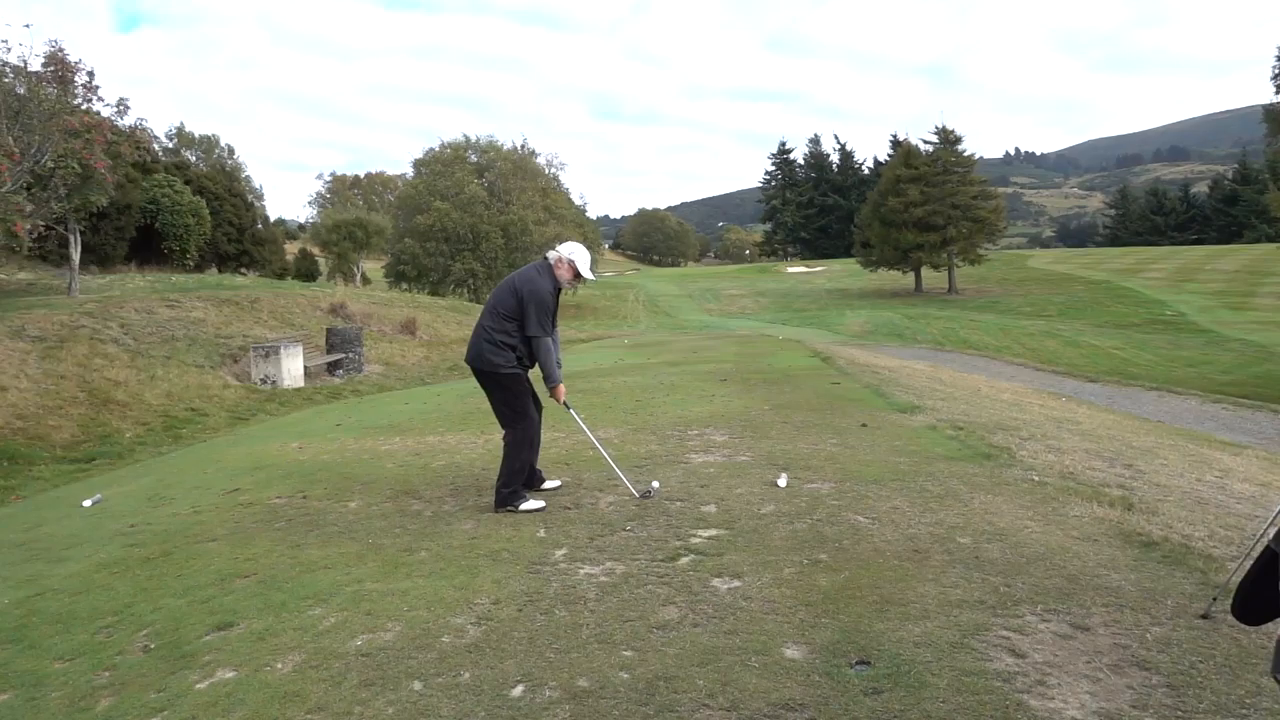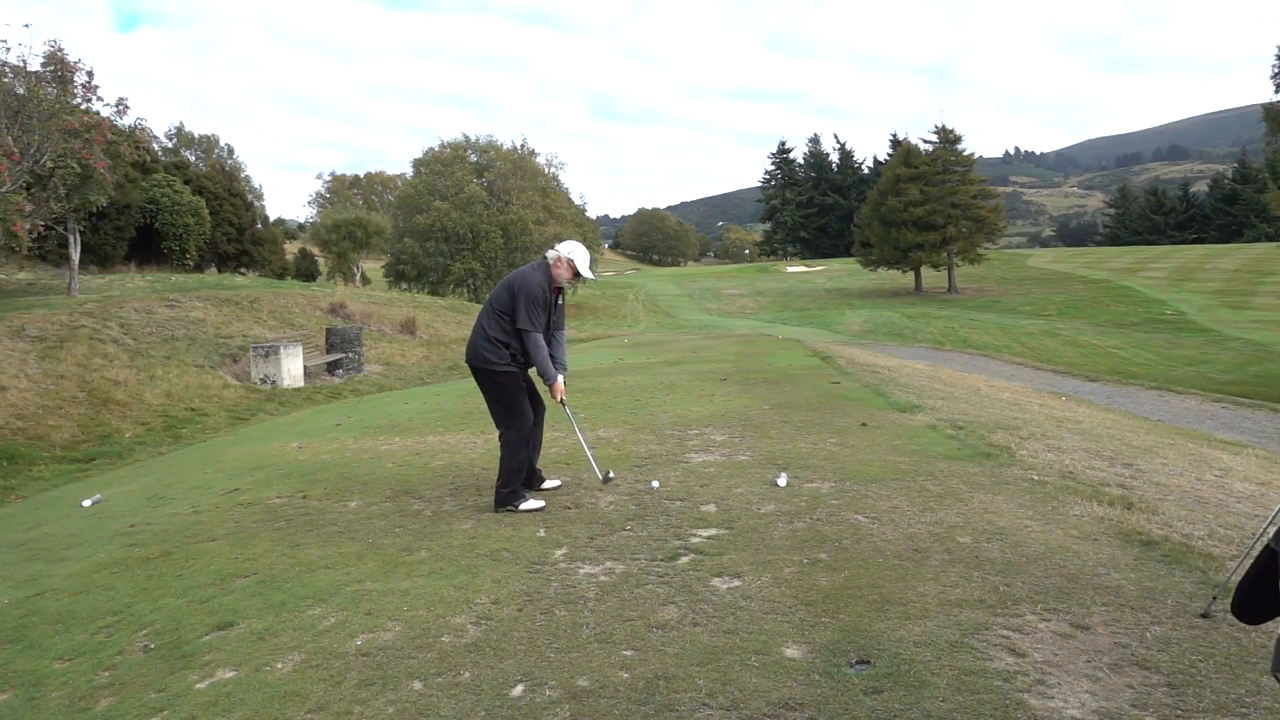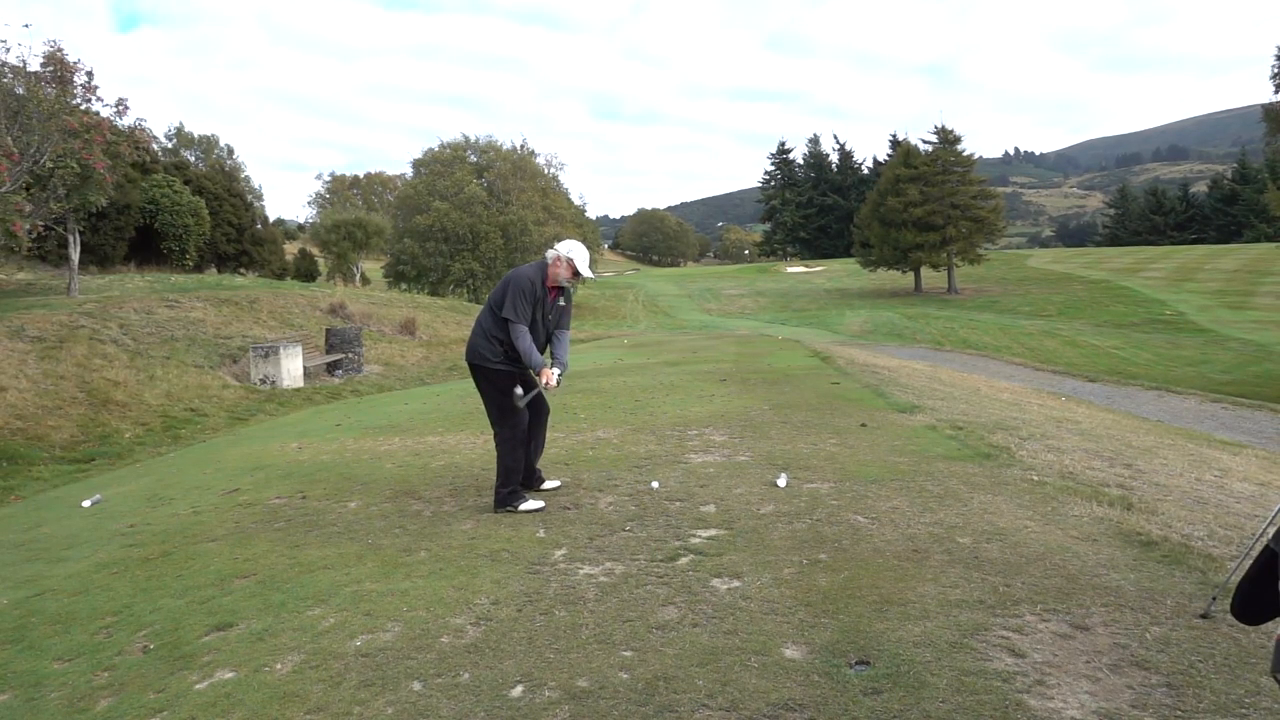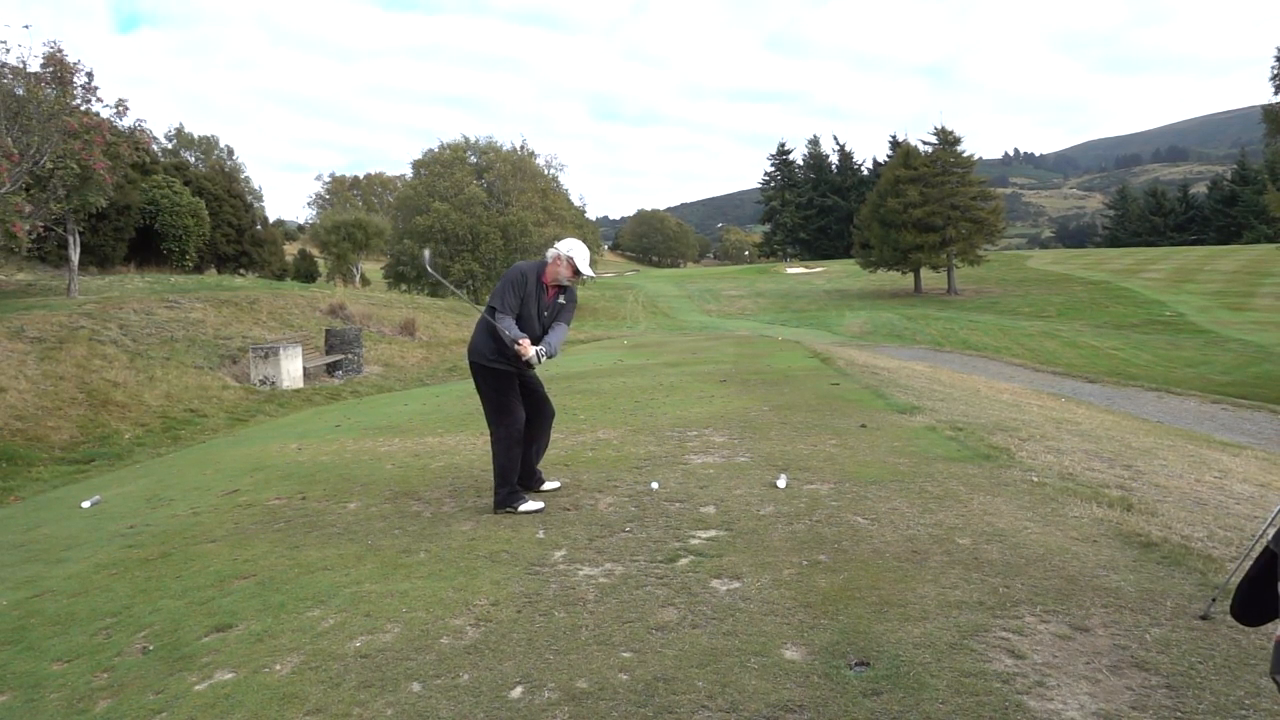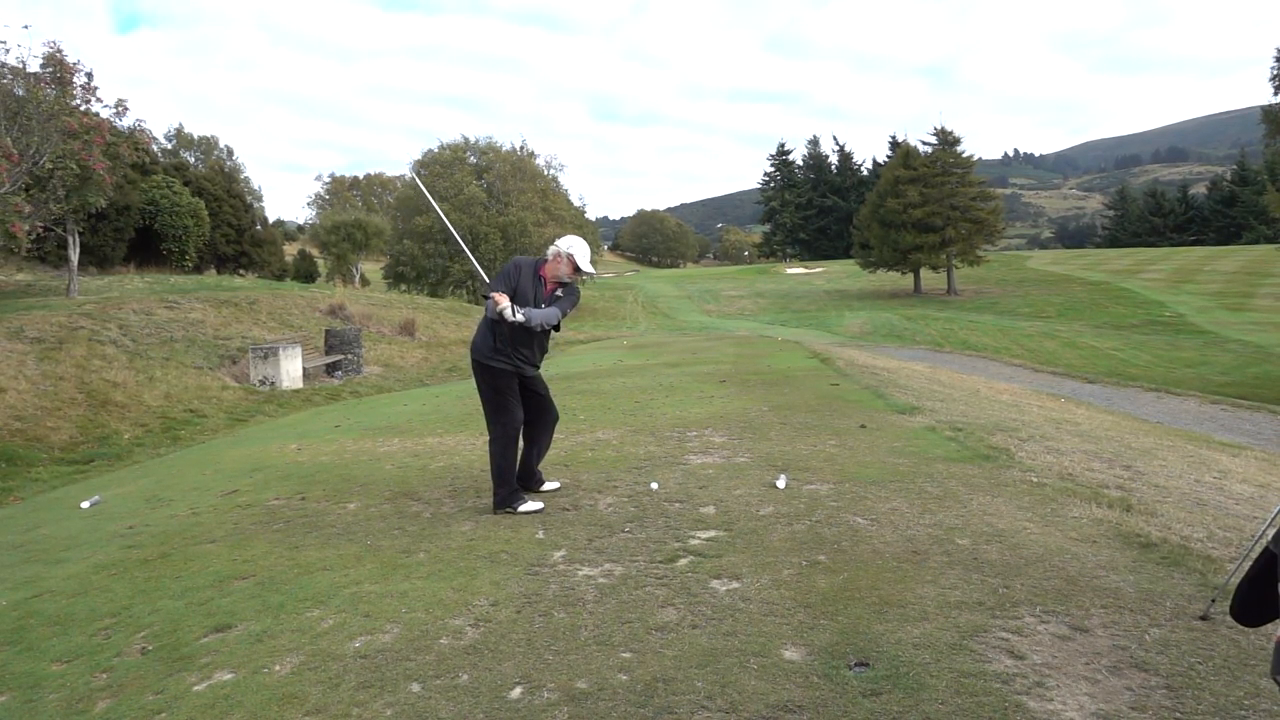
dt=1s
person 1, frame 1
left shoulder: (546, 280)
right shoulder: (538, 286)
left elbow: (550, 332)
right elbow: (541, 340)
left wrist: (556, 375)
right wrist: (554, 382)
left hip: (502, 356)
right hip: (495, 358)
left knee: (531, 412)
right knee: (522, 423)
left ankle: (529, 477)
right ankle: (508, 495)
person 1, frame 2
left shoulder: (555, 286)
right shoulder: (532, 283)
left elbow: (556, 331)
right elbow: (533, 337)
left wrist: (560, 374)
right wrist: (551, 380)
left hip: (509, 357)
right hip: (493, 357)
left knee: (534, 411)
right knee: (518, 422)
left ankle: (529, 477)
right ankle: (508, 495)
person 1, frame 3
left shoulder: (563, 291)
right shoulder: (525, 279)
left elbow: (561, 332)
right elbow: (518, 330)
left wrist: (557, 368)
right wrist: (540, 367)
left hip: (515, 361)
right hip: (491, 357)
left knee: (537, 412)
right knee: (513, 421)
left ankle: (528, 477)
right ankle: (508, 496)
person 1, frame 4
left shoulder: (568, 294)
right shoulder: (521, 274)
left elbow: (559, 329)
right elbow: (502, 317)
left wrist: (540, 351)
right wrist: (520, 340)
left hip: (520, 363)
right hip: (491, 357)
left knee: (542, 414)
right knee: (510, 423)
left ankle: (528, 477)
right ankle: (507, 496)
person 1, frame 5
left shoulder: (570, 292)
right shoulder: (519, 268)
left elbow: (550, 317)
right elbow: (491, 307)
left wrist: (517, 312)
right wrist: (500, 308)
left hip: (526, 364)
right hip: (494, 357)
left knee: (545, 417)
right knee: (508, 423)
left ankle: (528, 478)
right ankle: (506, 497)
